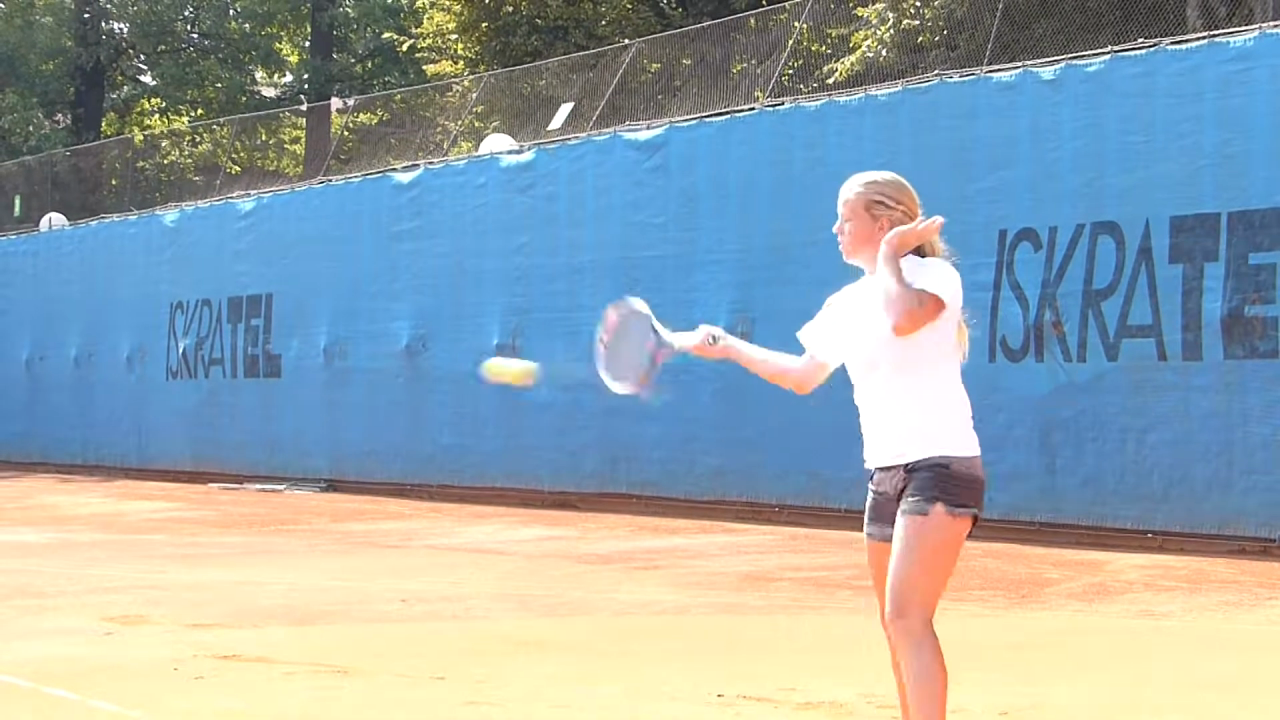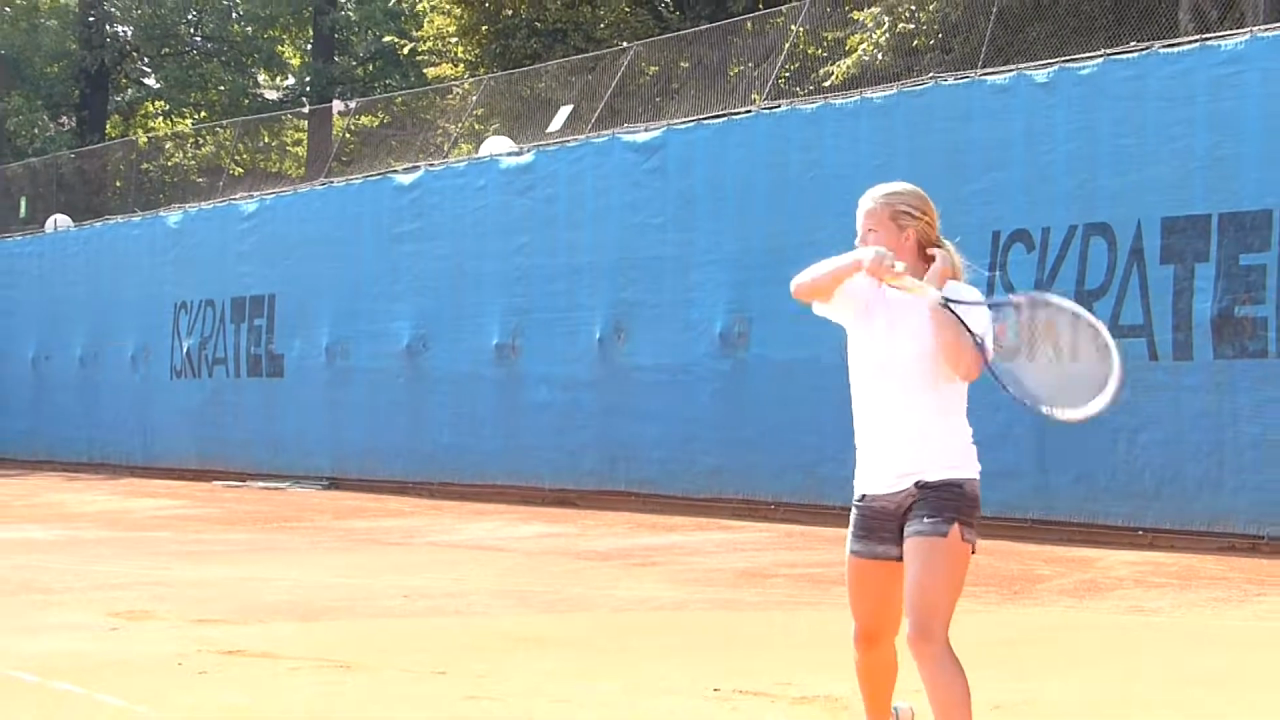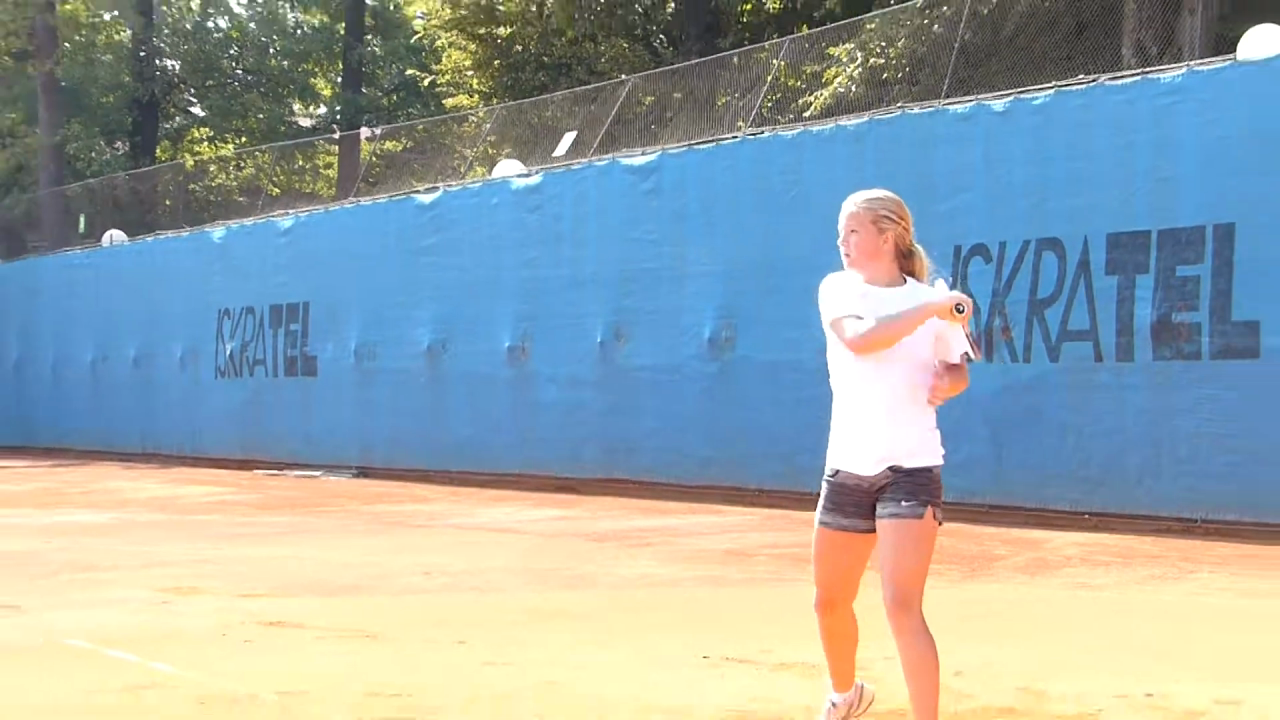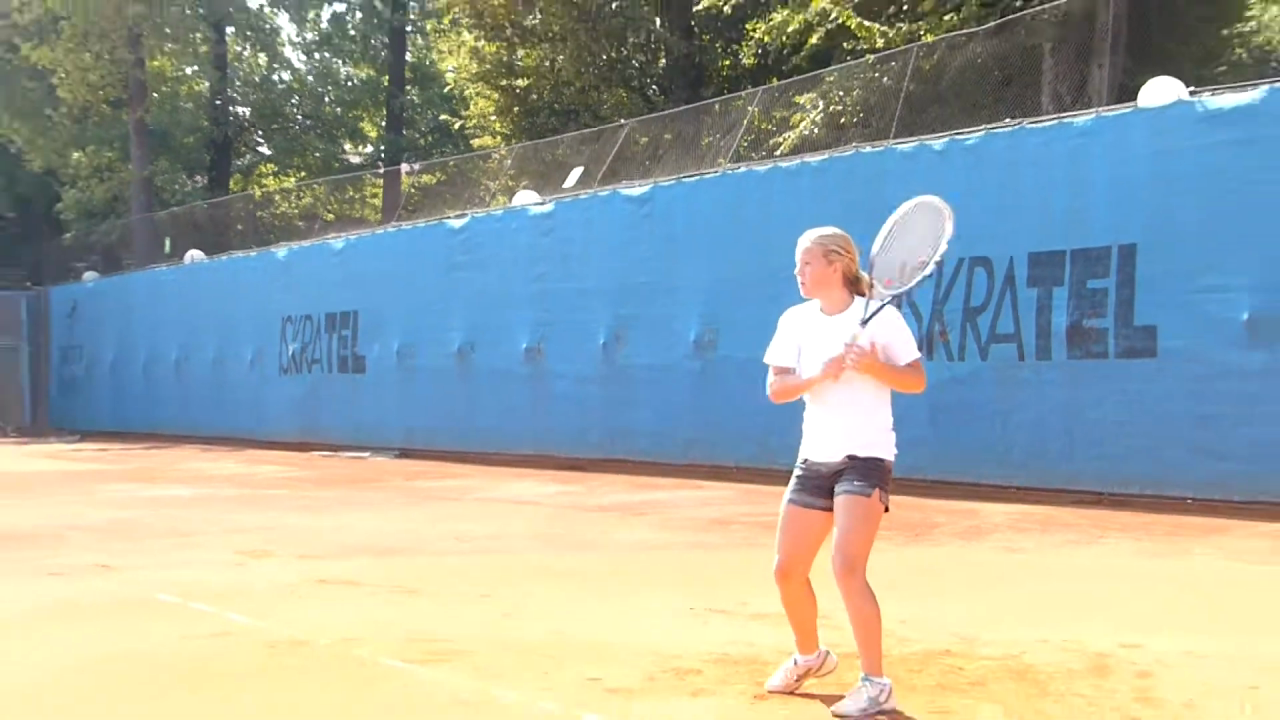
dt=0.2s
person 1, frame 1
left shoulder: (934, 273)
right shoulder: (848, 303)
left elbow: (904, 320)
right elbow: (803, 377)
left wrist: (890, 254)
right wrist: (731, 348)
left hip: (941, 469)
right hip: (889, 476)
left knee: (907, 619)
right knee: (895, 622)
person 1, frame 2
left shoulder: (960, 299)
right shoulder: (859, 290)
left elbow: (966, 369)
right elbow: (803, 287)
left wrist: (936, 291)
right wrist: (861, 260)
left hip: (941, 490)
right hip: (874, 494)
left knee: (925, 635)
right knee: (869, 637)
person 1, frame 3
left shoulder: (940, 310)
right shoulder: (838, 289)
left elbow: (959, 376)
right elbow: (859, 342)
left wrist: (943, 383)
right wrist: (928, 307)
left hip: (911, 471)
right hip: (846, 474)
left knee: (901, 608)
right knee: (829, 604)
person 1, frame 4
left shoulder: (884, 318)
right shoulder: (794, 321)
left elbow: (916, 380)
right elbow: (776, 389)
left wrist: (873, 366)
right wrist: (820, 374)
left hip: (867, 459)
right hip: (815, 461)
left knee: (847, 568)
right knee: (786, 569)
right ankle: (809, 656)
